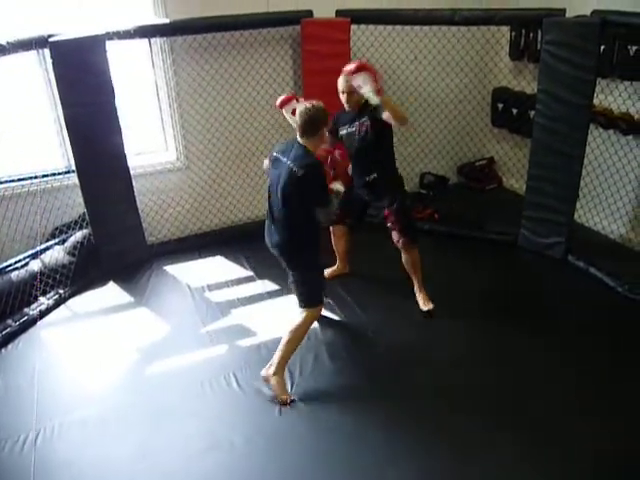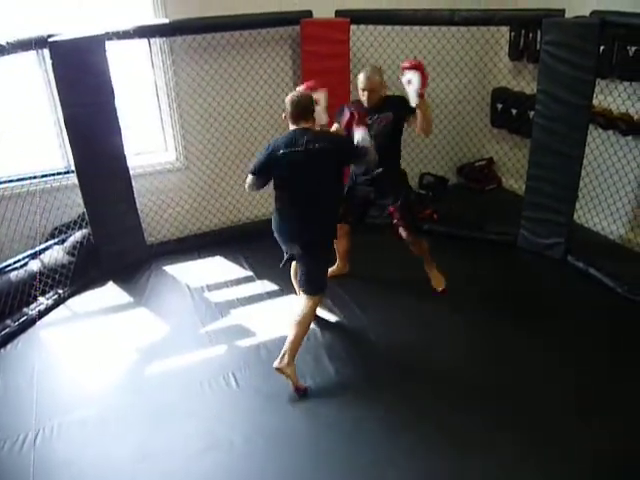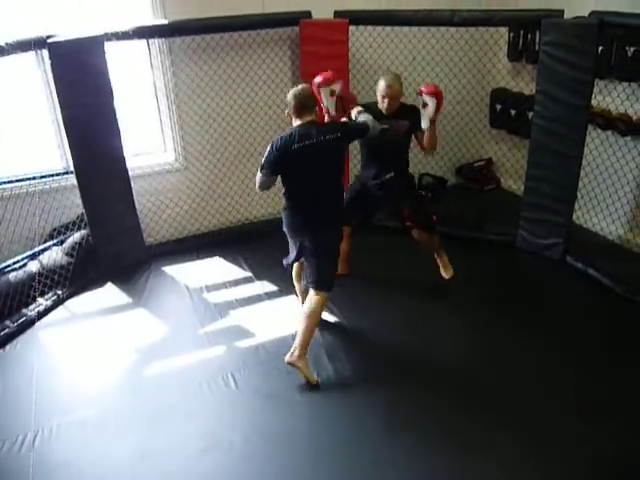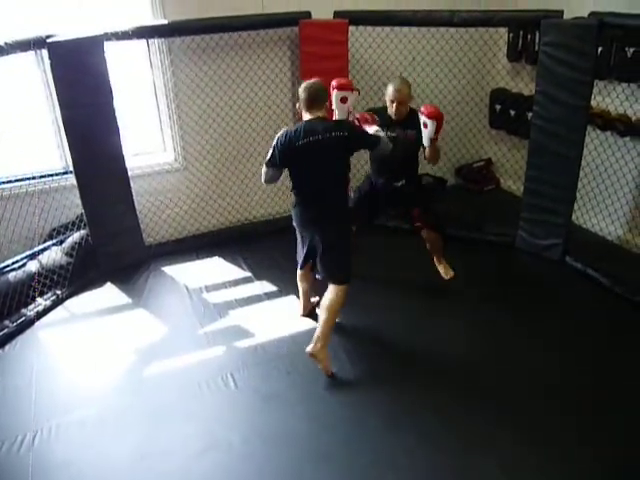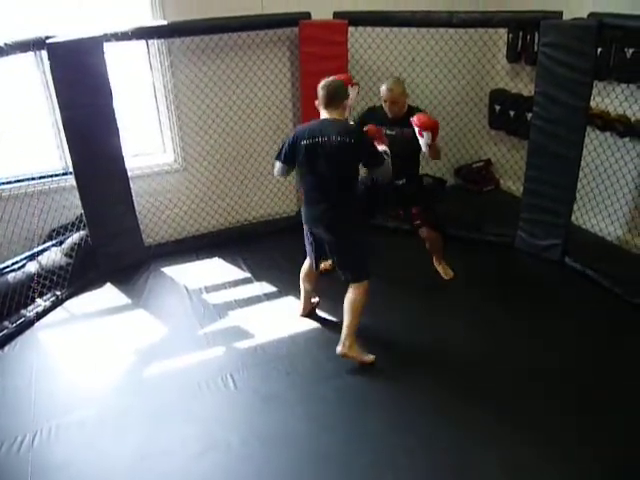
dt=0.1s
person 1, frame 1
left shoulder: (282, 149)
right shoulder: (312, 168)
left elbow: (267, 167)
right elbow: (325, 217)
right wrist: (335, 192)
left hip: (277, 233)
right hip: (296, 242)
left knee: (312, 252)
right knee: (312, 308)
left ankle: (312, 288)
right ankle: (275, 369)
person 1, frame 2
left shoulder: (275, 148)
right shoulder: (332, 142)
left elbow: (252, 186)
right elbow: (369, 159)
left hip: (284, 226)
right hip: (318, 229)
left knee: (297, 260)
right knee: (311, 295)
left ankle: (301, 316)
right ankle: (287, 358)
person 1, frame 3
left shoulder: (282, 143)
right shoulder: (337, 131)
left elbow: (262, 185)
right elbow: (370, 126)
right wrist: (359, 114)
left hip: (294, 221)
right hip: (325, 223)
left knee: (300, 261)
right knee: (319, 290)
left ankle: (303, 304)
right ankle: (299, 353)
person 1, frame 4
left shoulder: (288, 137)
right shoulder: (344, 130)
left elbow: (268, 178)
right elbow: (384, 146)
left wrist: (276, 145)
right wrist: (373, 130)
left hip: (303, 216)
right hip: (334, 218)
left knee: (306, 262)
right knee: (339, 283)
left ankle: (306, 304)
right ankle: (319, 344)
person 1, frame 5
left shoulder: (301, 134)
right shoulder: (354, 136)
left elbow: (280, 172)
right elbow: (384, 175)
right wrist: (381, 152)
left hip: (312, 215)
right hip: (344, 219)
left knee: (312, 261)
right knee: (359, 281)
left ankle: (306, 304)
right ankle: (348, 342)
person 2, frame 1
left shoulder: (374, 108)
right shoulder: (340, 118)
left elbow: (402, 120)
left wrist: (377, 95)
left hip: (385, 182)
right hip: (357, 181)
left knee: (403, 238)
right knee: (337, 222)
left ankle: (419, 289)
right ankle: (342, 264)
person 2, frame 2
left shoulder: (398, 105)
right shoulder: (351, 109)
left elbow: (426, 131)
left wrist: (418, 99)
left hip: (390, 178)
right hip: (360, 178)
left knee: (408, 232)
right knee: (339, 223)
left ankle: (431, 268)
right ankle: (341, 265)
person 2, frame 3
left shoulder: (411, 113)
right shoulder: (363, 111)
left elbow: (428, 148)
left wrist: (429, 123)
left hip: (399, 182)
right hip: (367, 181)
left knee: (421, 230)
right knee: (342, 224)
left ankle: (440, 256)
right ankle: (341, 266)
person 2, frame 4
left shoulder: (418, 121)
right shoulder: (374, 116)
left elbow: (432, 160)
left hip: (407, 186)
right hip: (375, 183)
left knee: (429, 232)
left ankle: (439, 260)
person 2, frame 5
right shoulder: (372, 114)
left elbow: (435, 156)
left wrist: (429, 142)
left hip: (407, 184)
left knee: (429, 231)
left ankle: (439, 261)
